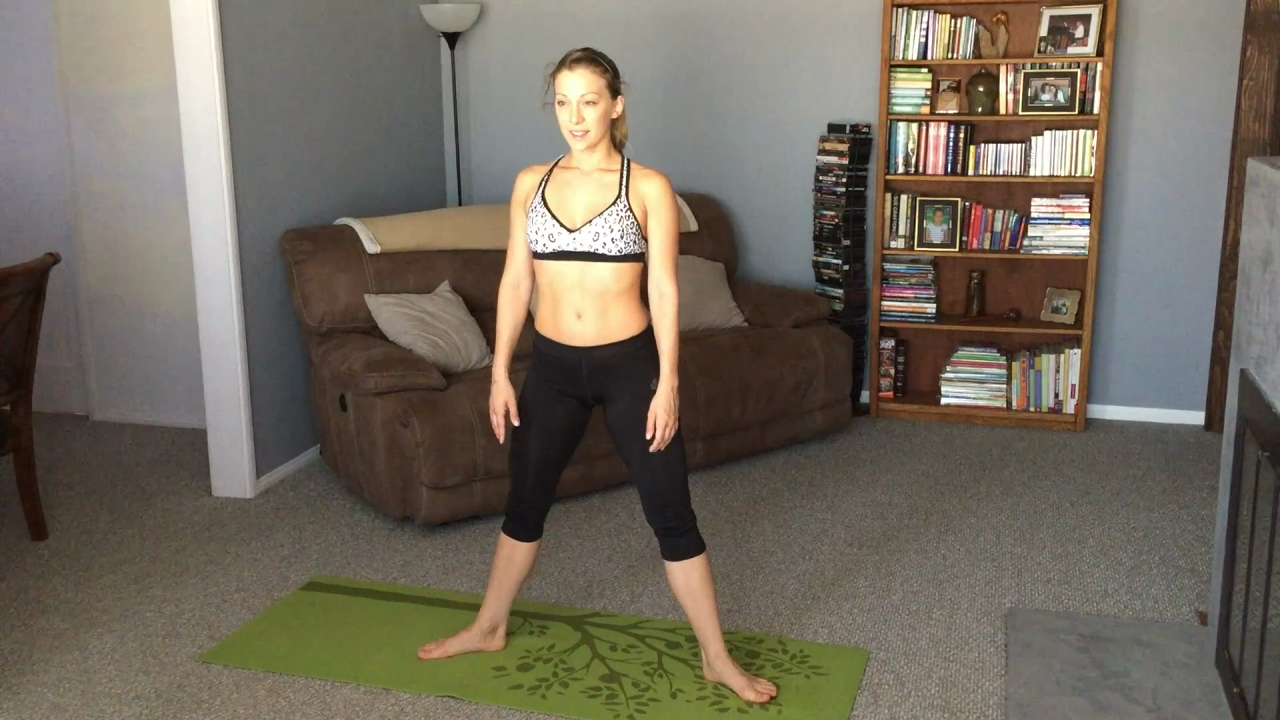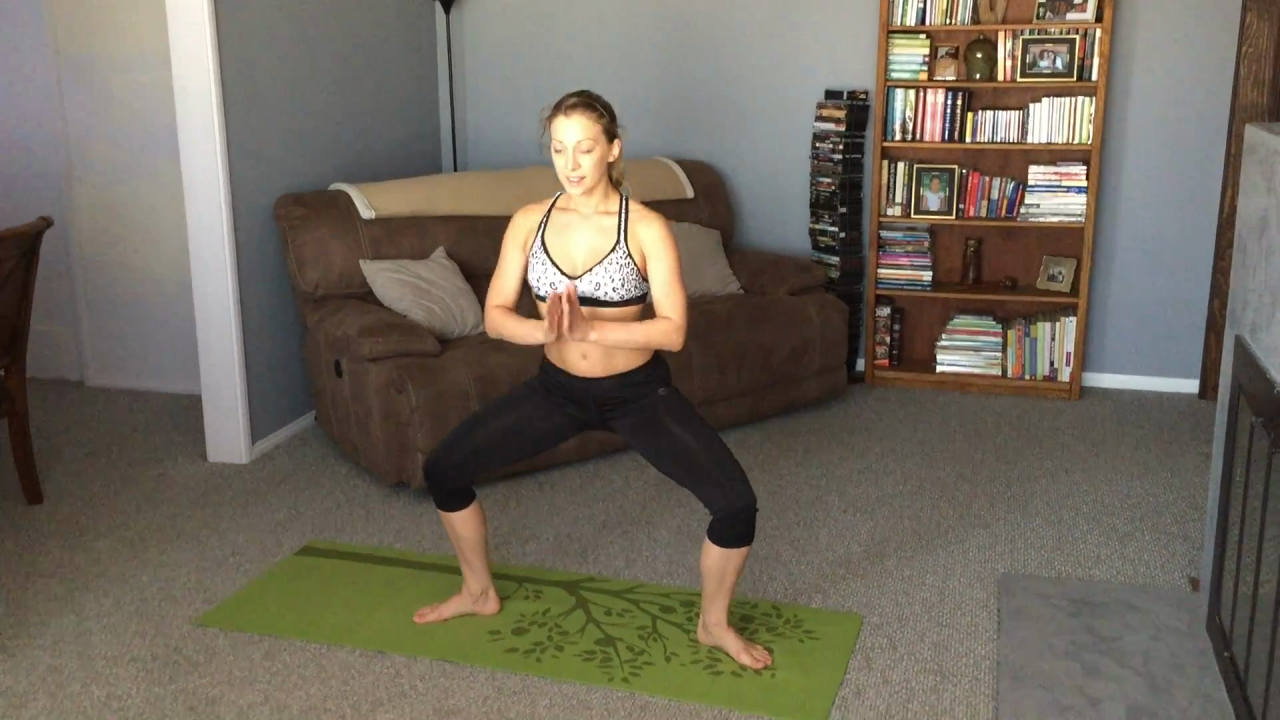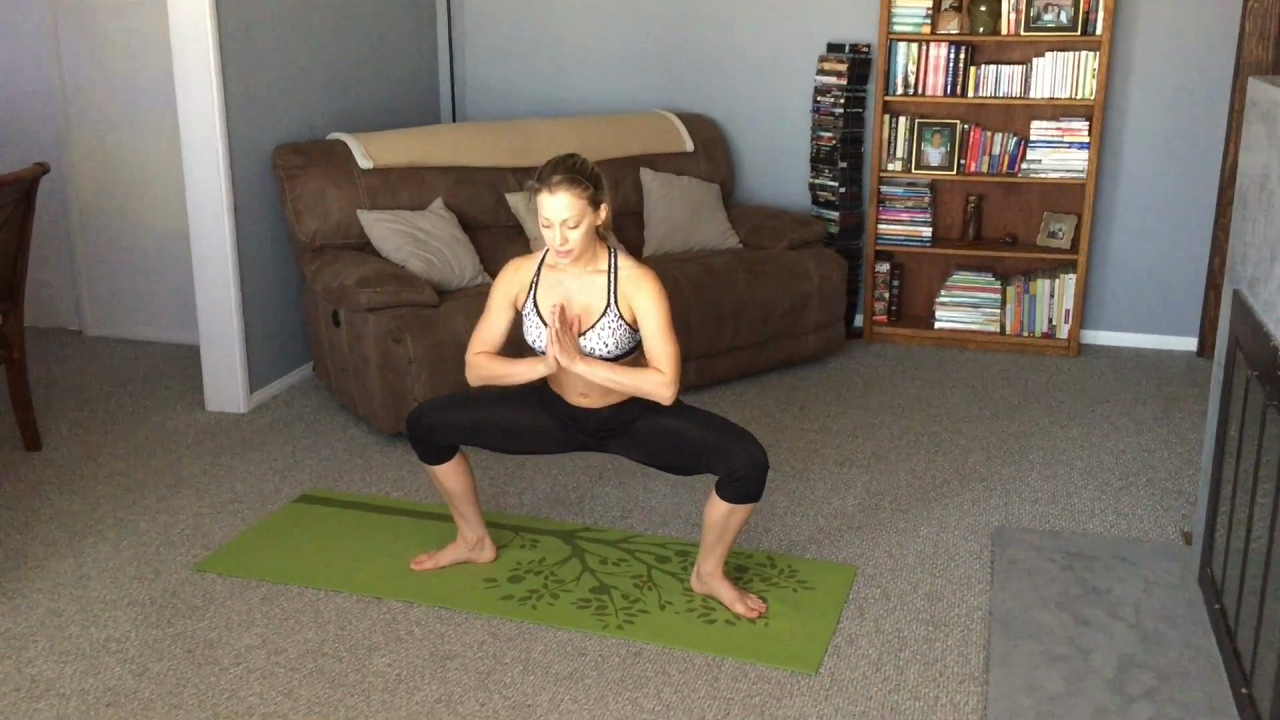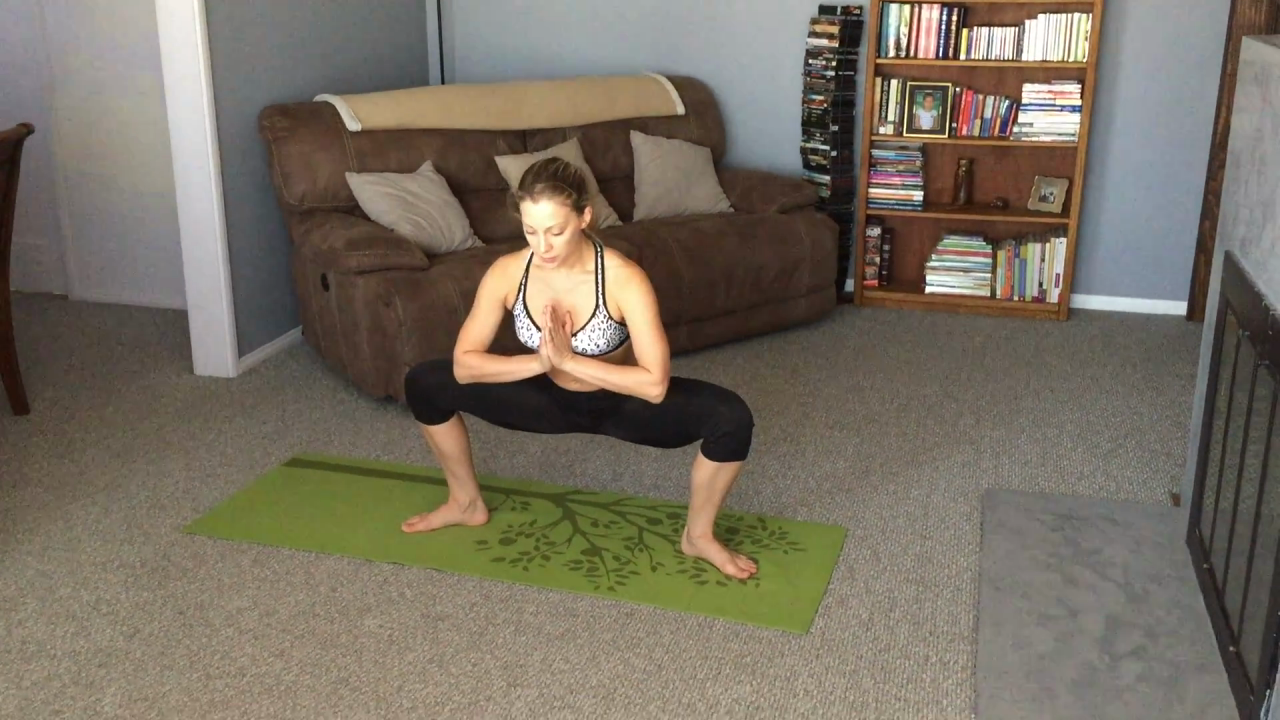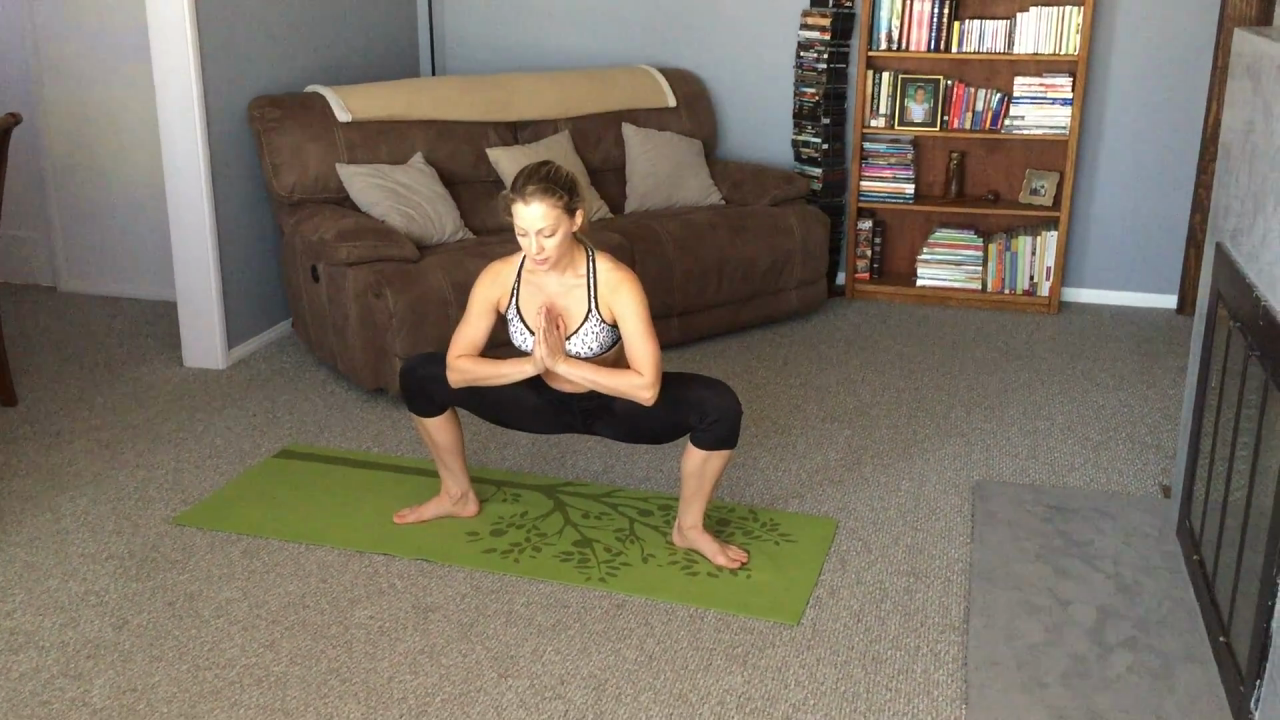
dt=1s
person 1, frame 1
left shoulder: (649, 187)
right shoulder: (531, 183)
left elbow: (664, 290)
right elbow: (515, 283)
left wrist: (668, 384)
right wrist: (500, 372)
left hip: (629, 365)
right hip: (552, 367)
left knee: (670, 514)
right knee: (525, 503)
left ankle: (716, 658)
right ankle: (488, 628)
person 1, frame 2
left shoulder: (646, 227)
right shoulder: (528, 221)
left elbow: (674, 329)
right elbow: (494, 313)
left wrist: (590, 326)
right wrist: (542, 330)
left hip: (638, 390)
right hip: (557, 387)
left knee: (736, 503)
right knee: (443, 470)
left ankle: (714, 622)
right ankle: (478, 592)
person 1, frame 3
left shoulder: (636, 282)
right shoulder: (518, 274)
left elbow: (666, 387)
right elbow: (476, 367)
left wrist: (578, 361)
right wrist: (545, 363)
left hip: (634, 417)
right hip: (555, 410)
left knee: (748, 462)
right knee: (425, 423)
left ankle: (708, 573)
right ankle: (474, 540)
person 1, frame 4
left shoulder: (624, 278)
right shoulder: (507, 272)
left elbow: (656, 385)
right elbow: (464, 365)
left wrist: (569, 360)
right wrist: (539, 362)
left hip: (620, 403)
right hip: (550, 399)
left knee: (731, 418)
right knee: (423, 383)
left ankle: (698, 535)
right ankle: (467, 503)
person 1, frame 5
left shoulder: (615, 281)
right shoulder: (499, 277)
left elbow: (647, 388)
right elbow: (456, 368)
left wrist: (562, 363)
right wrist: (533, 364)
left hip: (611, 404)
right hip: (543, 401)
left knee: (719, 406)
right knee: (419, 376)
left ankle: (689, 527)
right ankle: (458, 495)
